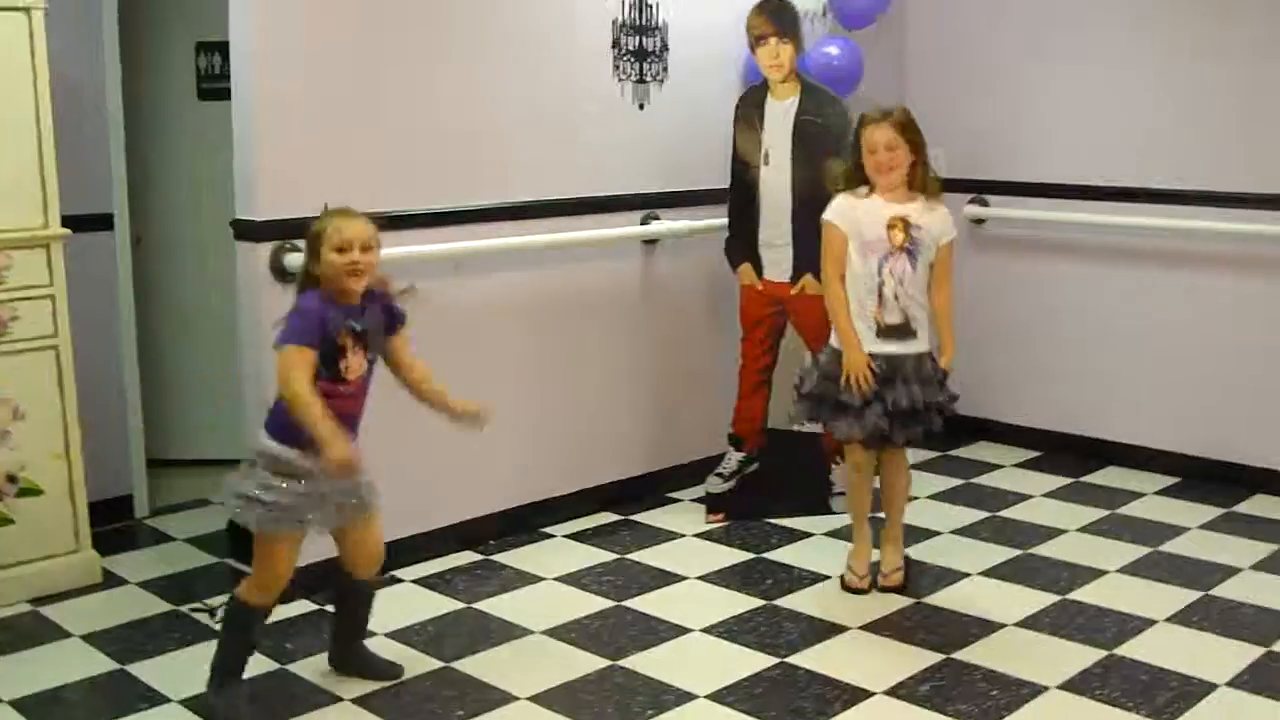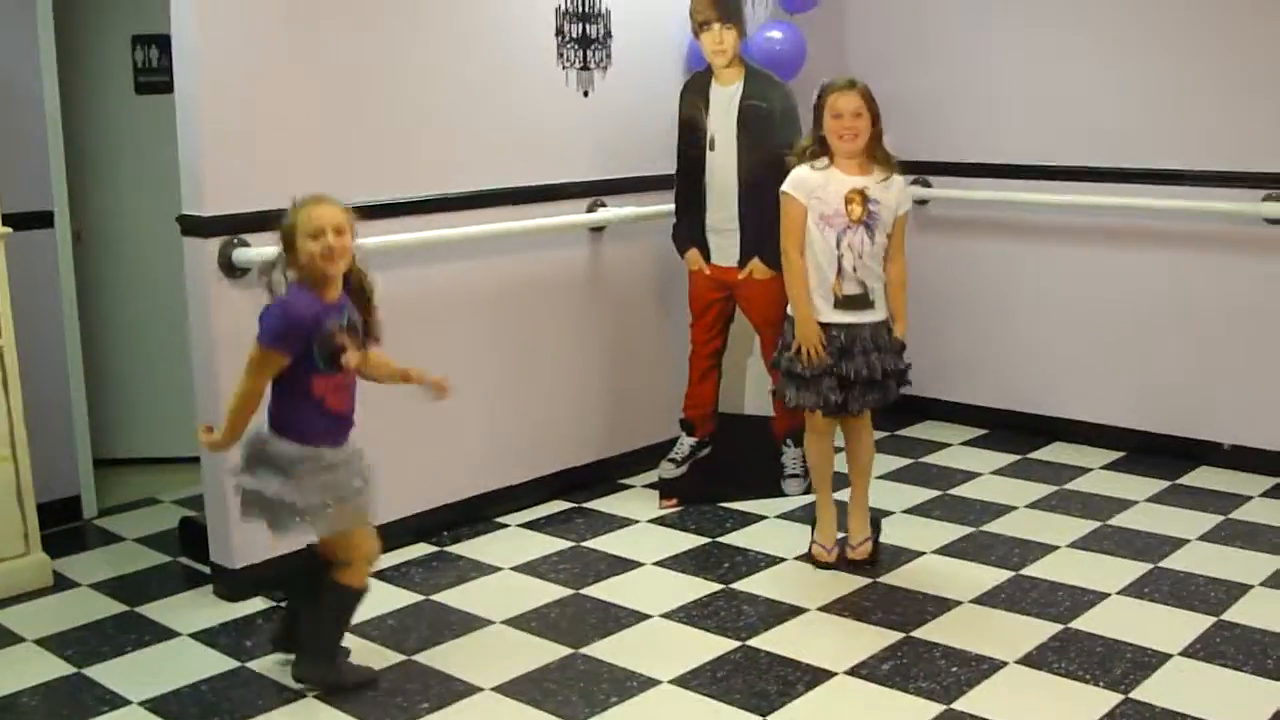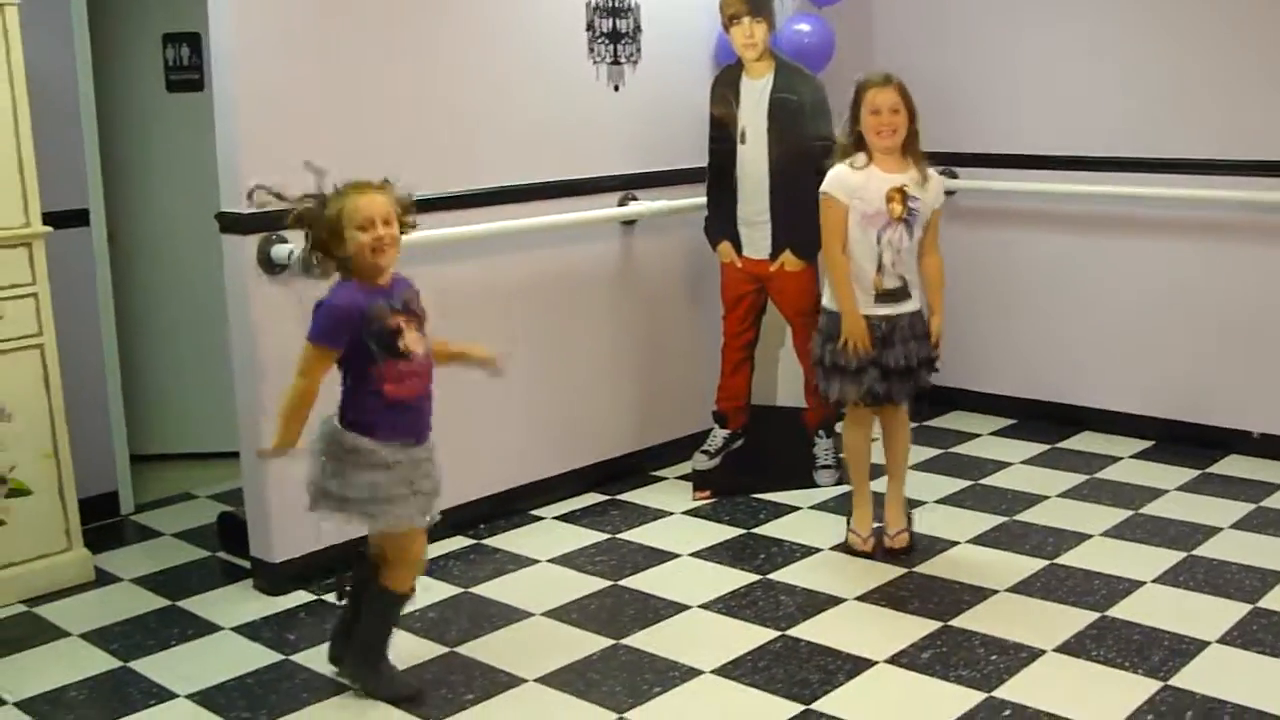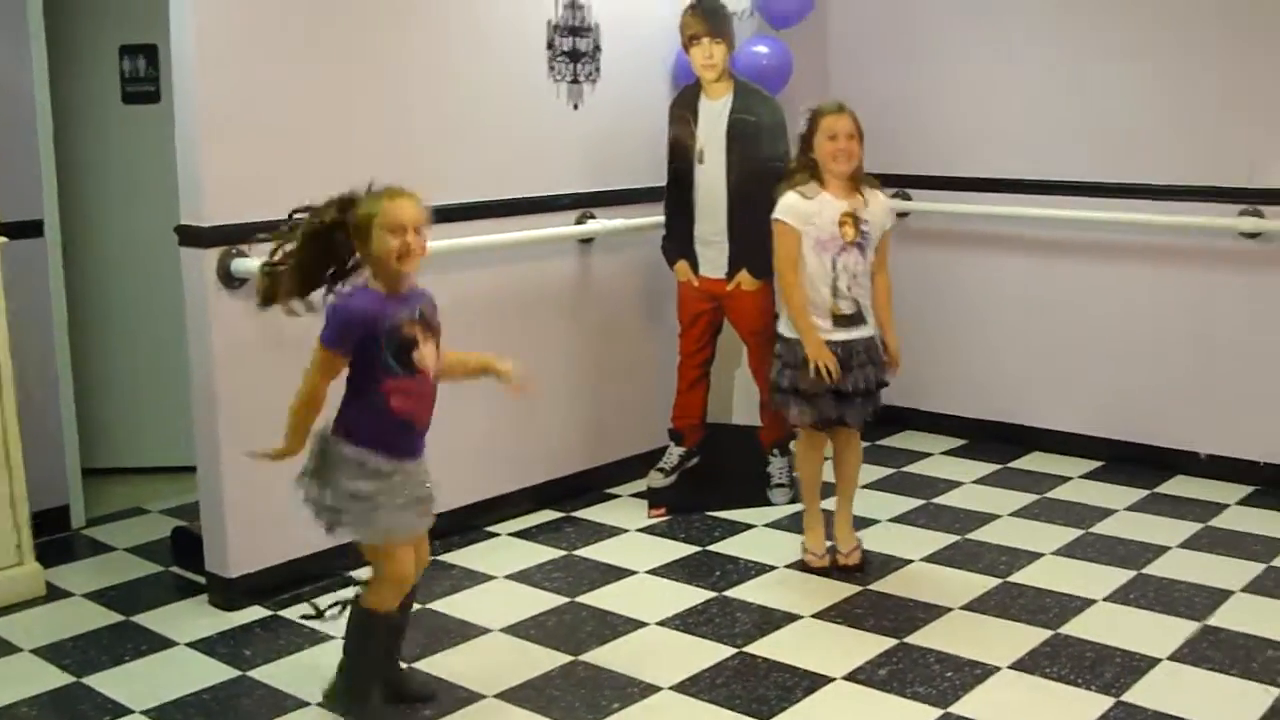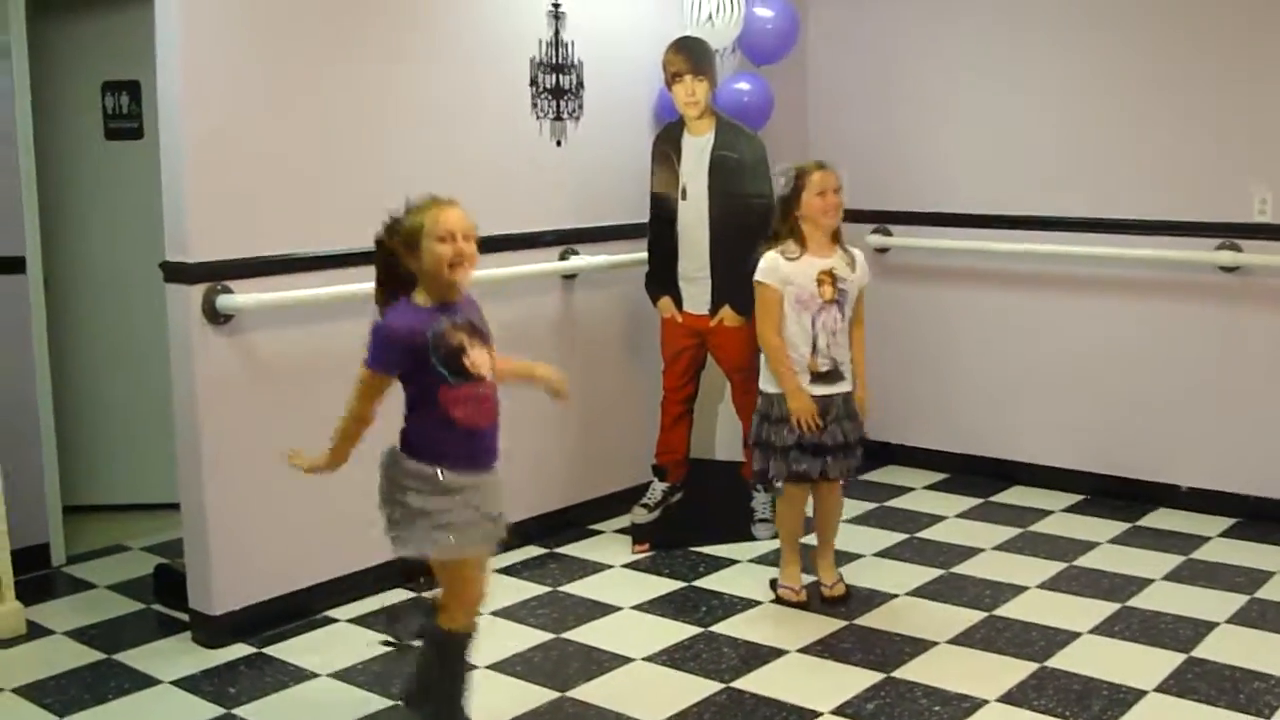
dt=0.4s
person 1, frame 1
left shoulder: (375, 307)
right shoulder: (308, 313)
left elbow: (406, 368)
right elbow: (292, 383)
left wrist: (452, 406)
right wrist: (326, 435)
left hip: (343, 455)
right hip: (292, 457)
left knee: (367, 554)
right knee: (271, 575)
left ankle: (348, 647)
right ankle: (223, 680)
person 1, frame 2
left shoulder: (344, 301)
right shoulder: (293, 311)
right elbow: (254, 380)
left wrist: (413, 376)
right wrist: (229, 435)
left hip: (331, 447)
right hip: (300, 451)
left knee: (335, 549)
right knee: (360, 553)
left ankle: (294, 632)
right ankle: (317, 658)
person 1, frame 3
left shoulder: (402, 287)
right shoulder: (343, 303)
right elbow: (308, 376)
left wrist: (463, 354)
right wrist: (285, 437)
left hip: (409, 444)
right hip: (370, 448)
left knee: (387, 551)
right knee: (409, 556)
left ankle: (347, 644)
right ankle: (364, 662)
person 1, frame 4
left shoulder: (416, 299)
right shoulder: (359, 308)
right elbow: (318, 376)
left wrist: (490, 364)
right wrist: (294, 439)
left hip: (405, 456)
right hip: (367, 463)
left knee: (408, 571)
right knee: (397, 572)
left ankle: (378, 666)
person 1, frame 5
left shoulder: (466, 306)
right shoulder: (405, 322)
right elbow: (365, 398)
left wrist: (530, 371)
right wrist: (333, 457)
left hip: (474, 473)
right hip: (432, 476)
left knee: (462, 592)
right knee: (464, 595)
person 2, frame 1
left shoulder: (827, 109)
right shoulder: (748, 106)
right elbow: (739, 186)
left wrist: (825, 267)
right wrist: (739, 255)
left hip: (810, 270)
right hip: (758, 269)
right knee: (754, 363)
left ankle: (839, 458)
right ankle: (744, 449)
person 2, frame 2
left shoulder: (772, 94)
right shoulder: (694, 92)
left elbow: (791, 179)
right elbow: (686, 171)
left wrist: (772, 253)
right wrist: (686, 241)
left hip: (757, 257)
right hip: (706, 256)
left knee: (779, 353)
right knee: (704, 350)
left ankle: (791, 443)
right ankle: (695, 435)
person 2, frame 3
left shoulder: (803, 87)
right shoulder: (724, 86)
left elbow: (821, 169)
right elbow: (717, 164)
left wrist: (804, 243)
right wrist: (718, 233)
left hip: (788, 248)
right hip: (738, 246)
left knee: (811, 344)
right knee: (736, 341)
left ankle: (822, 433)
right ankle: (729, 426)
person 2, frame 4
left shoulder: (761, 107)
right shoulder: (683, 106)
left elbow: (778, 190)
right elbow: (675, 184)
left wrist: (759, 264)
right wrist: (675, 252)
left hip: (745, 267)
right hip: (694, 266)
left knee: (766, 363)
right knee: (692, 359)
left ankle: (777, 451)
right ankle: (684, 444)
person 2, frame 5
left shoulder: (743, 145)
right shoulder: (665, 144)
left elbow: (761, 229)
right elbow: (658, 222)
left wrist: (742, 301)
right wrist: (658, 290)
left hip: (728, 304)
right hip: (678, 302)
left knee: (749, 399)
right knee: (675, 395)
left ankle: (761, 487)
right ankle: (667, 480)
person 3, frame 1
left shoulder: (934, 216)
right shoulder: (844, 209)
left elbow: (940, 291)
right elbow: (833, 284)
left wrist: (947, 349)
right wrist: (852, 349)
left hip: (911, 355)
right hip: (855, 354)
left knee: (895, 452)
right knee: (858, 447)
left ankle: (892, 548)
right ankle: (861, 543)
person 3, frame 2
left shoulder: (890, 187)
right shoulder: (804, 180)
left elbow: (895, 261)
right elbow: (792, 254)
left wrist: (900, 321)
right wrist: (806, 318)
left hip: (869, 324)
right hip: (818, 324)
left knee: (858, 418)
right knee: (820, 417)
left ankle: (859, 520)
right ankle: (825, 519)
person 3, frame 3
left shoulder: (927, 181)
right shoulder: (843, 177)
left elbow: (930, 254)
right elbow: (834, 252)
left wrist: (937, 312)
right wrist: (851, 314)
left hip: (904, 315)
right hip: (853, 315)
left knee: (896, 407)
right knee: (859, 408)
left ankle: (896, 505)
right ankle: (862, 508)
person 3, frame 4
left shoulder: (876, 204)
right shoulder: (795, 204)
left elbow: (879, 274)
right elbow: (787, 277)
left wrist: (888, 333)
right wrist: (812, 339)
left hip: (858, 338)
right hip: (807, 339)
left knee: (849, 430)
right knee: (812, 429)
left ankle: (844, 521)
right ankle: (814, 523)
person 3, frame 5
left shoulder: (853, 261)
right shoulder: (777, 262)
left elbow: (856, 325)
right elbow: (767, 334)
left wrist: (859, 382)
right wrist: (794, 393)
left hip: (834, 391)
right hip: (787, 394)
left knee: (832, 480)
right knee: (796, 484)
left ankle: (827, 562)
right ankle: (790, 566)
